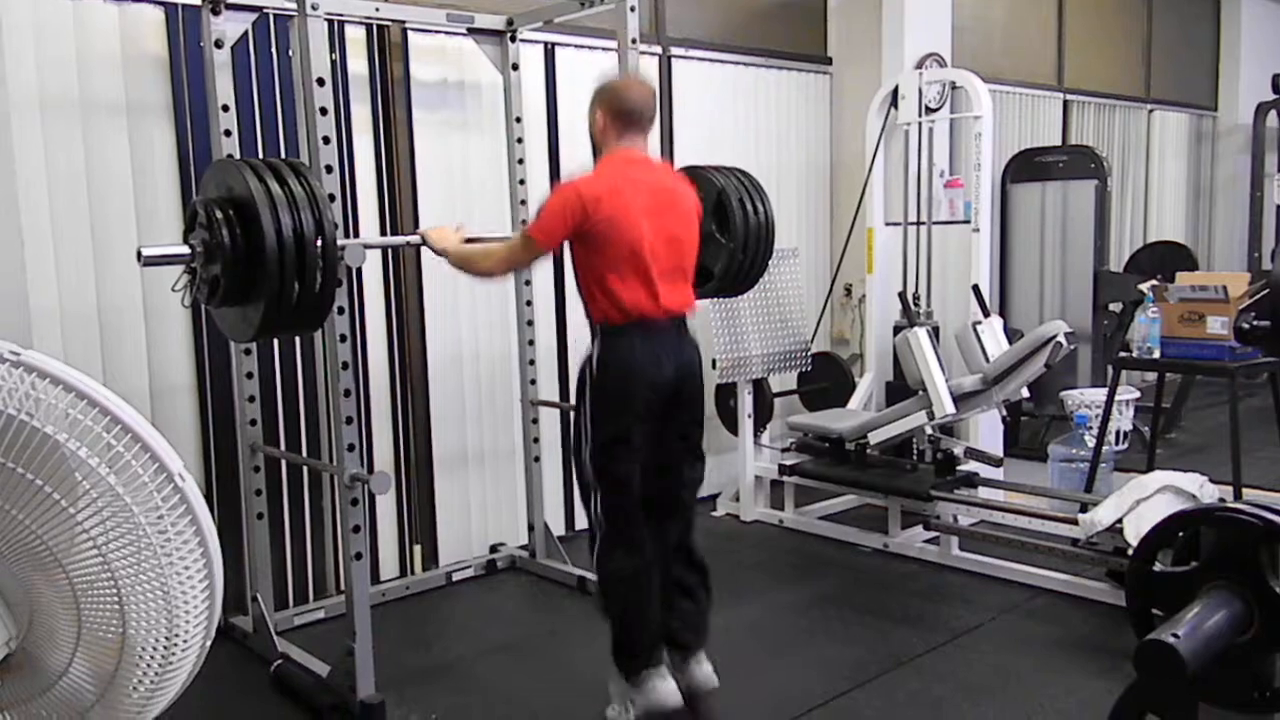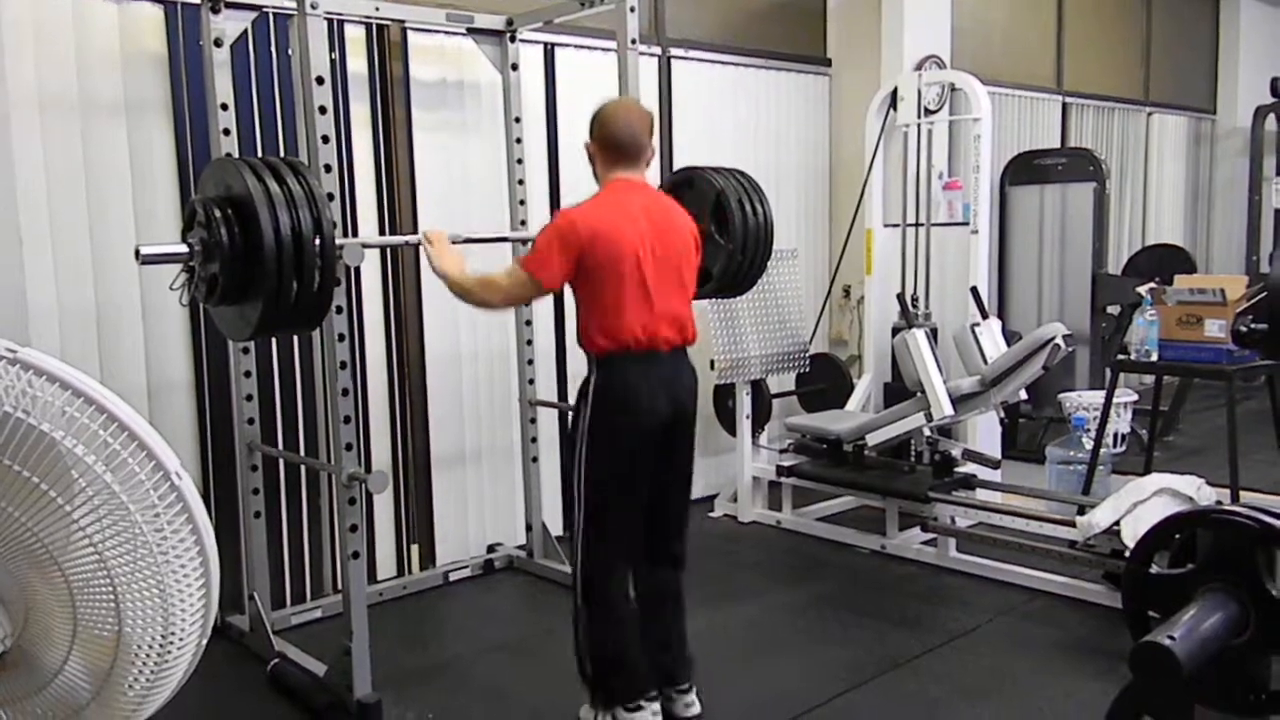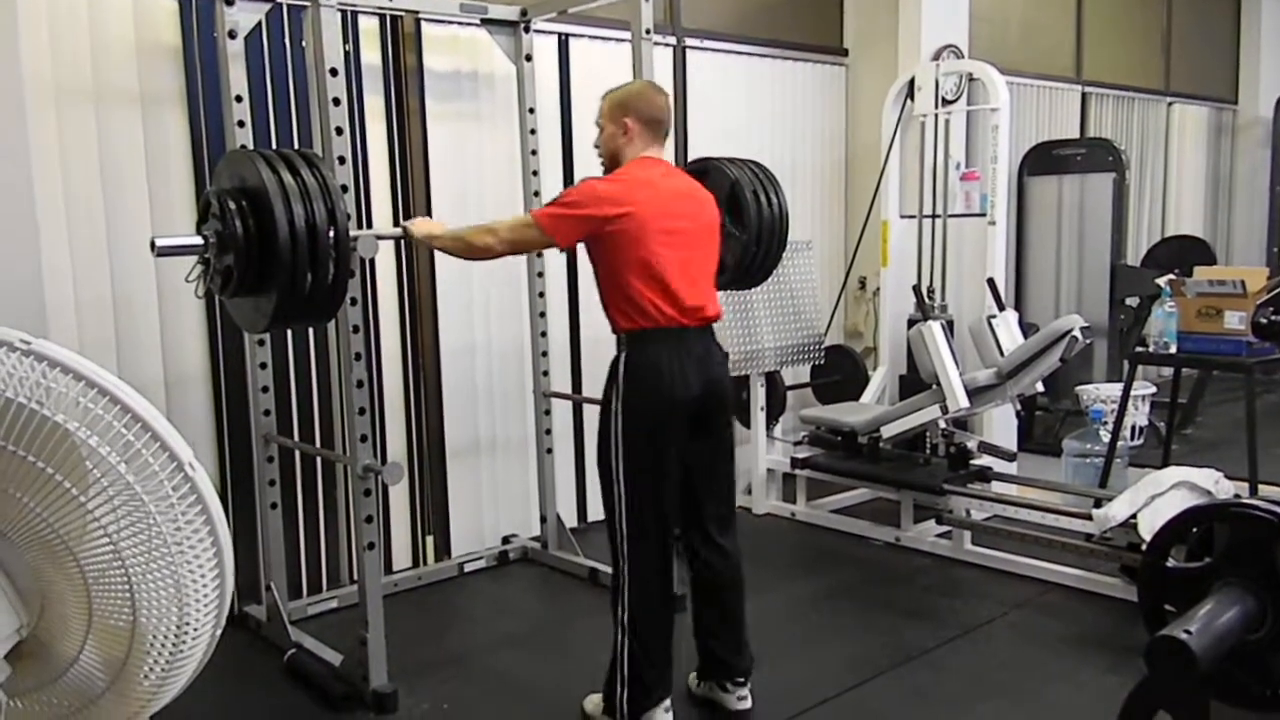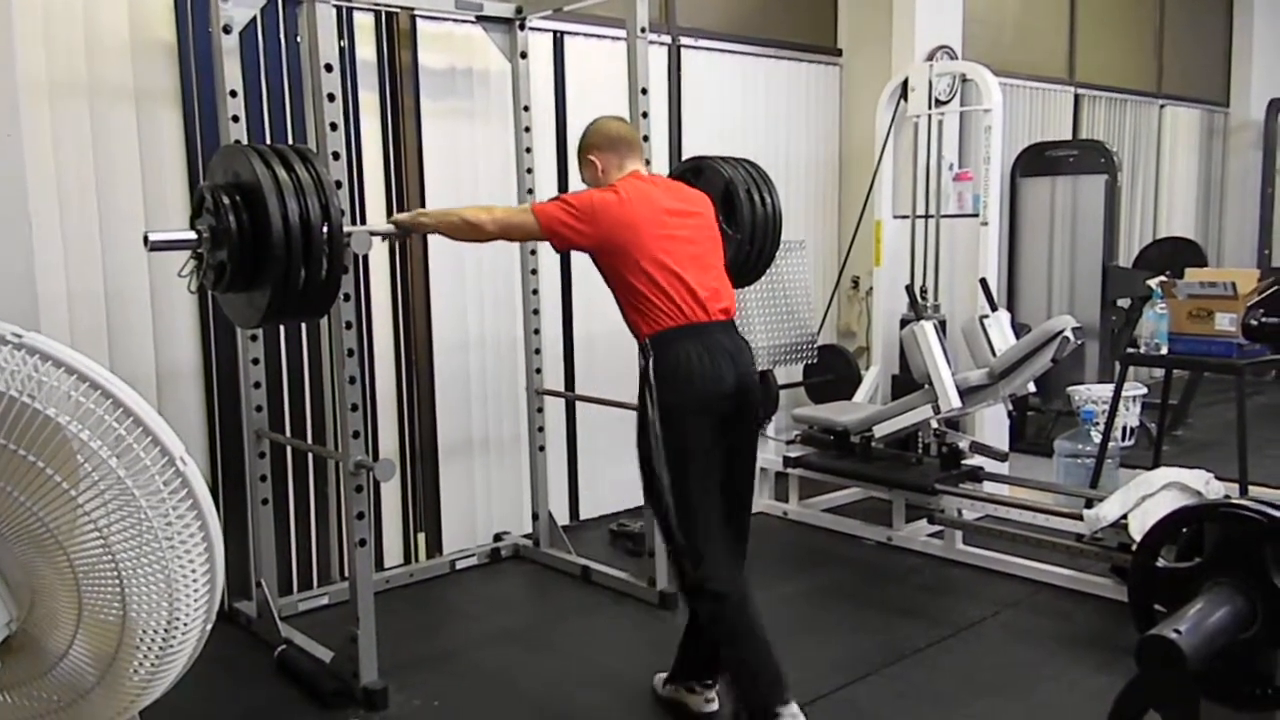
dt=1s
person 1, frame 1
left shoulder: (582, 194)
right shoulder: (683, 193)
left elbow: (501, 262)
left wrist: (449, 249)
left hip: (625, 359)
right hip: (680, 353)
left knee: (620, 522)
right knee: (670, 512)
right ankle: (687, 654)
person 1, frame 2
left shoulder: (581, 223)
right shoulder: (682, 220)
left elbow: (504, 294)
left wrist: (449, 269)
left hip: (621, 388)
right hip: (678, 380)
left knee: (605, 551)
right knee: (662, 546)
person 1, frame 3
left shoulder: (605, 196)
right shoulder: (700, 197)
left elbow: (494, 240)
left wrist: (432, 234)
left hip: (650, 368)
right hip: (707, 360)
left knee: (643, 538)
right knee: (713, 528)
person 1, frame 4
left shoulder: (600, 207)
right shoulder: (694, 199)
left elbow: (489, 222)
left wrist: (420, 219)
left hip: (680, 371)
right hip: (736, 359)
left knee: (702, 549)
right knee: (724, 534)
